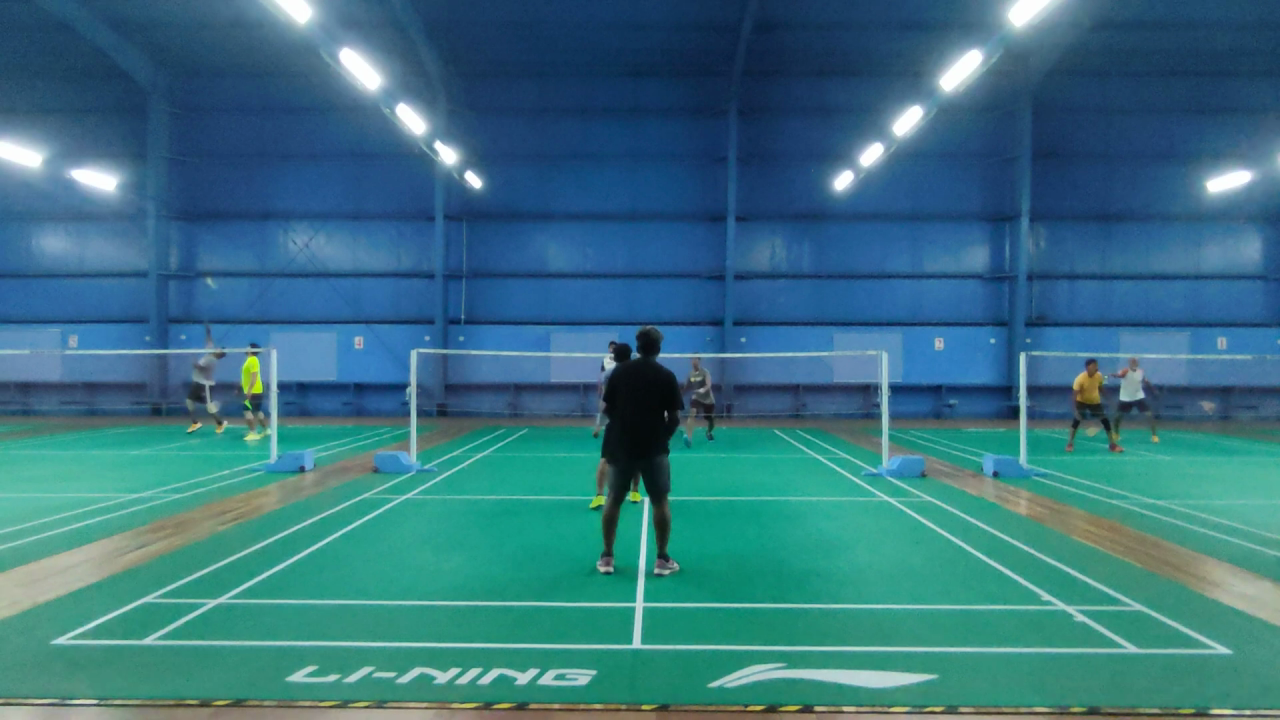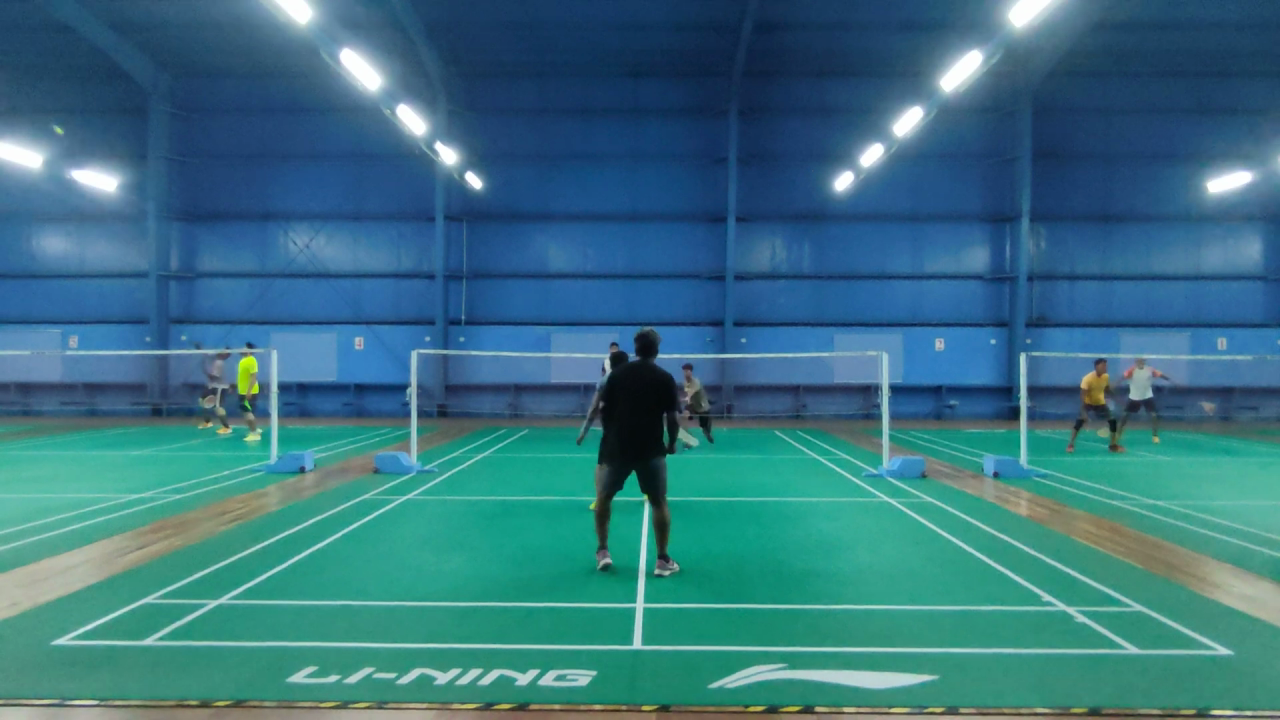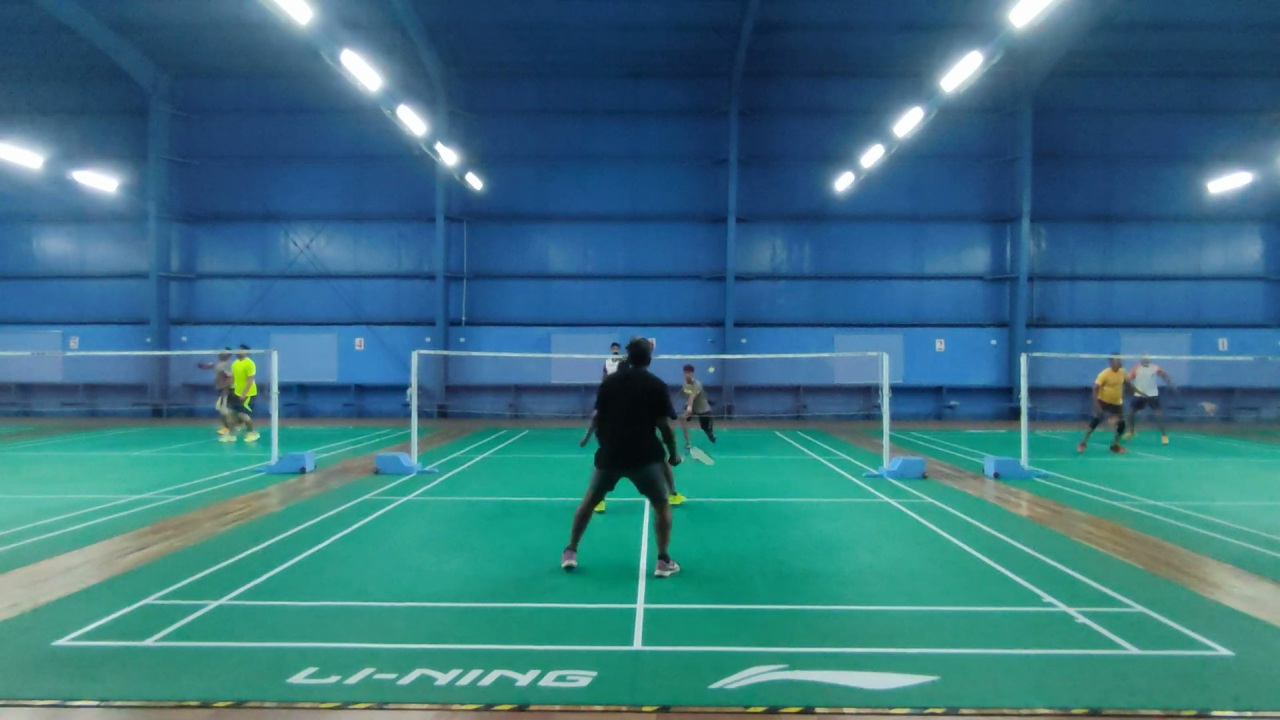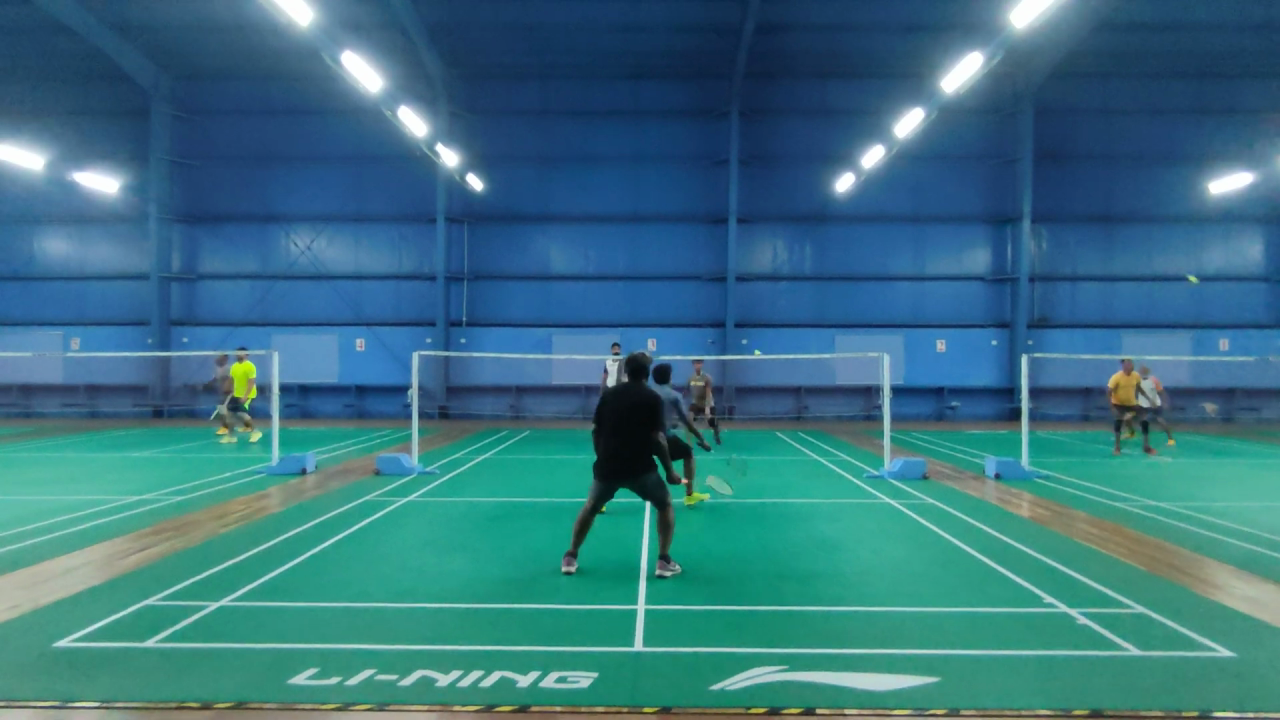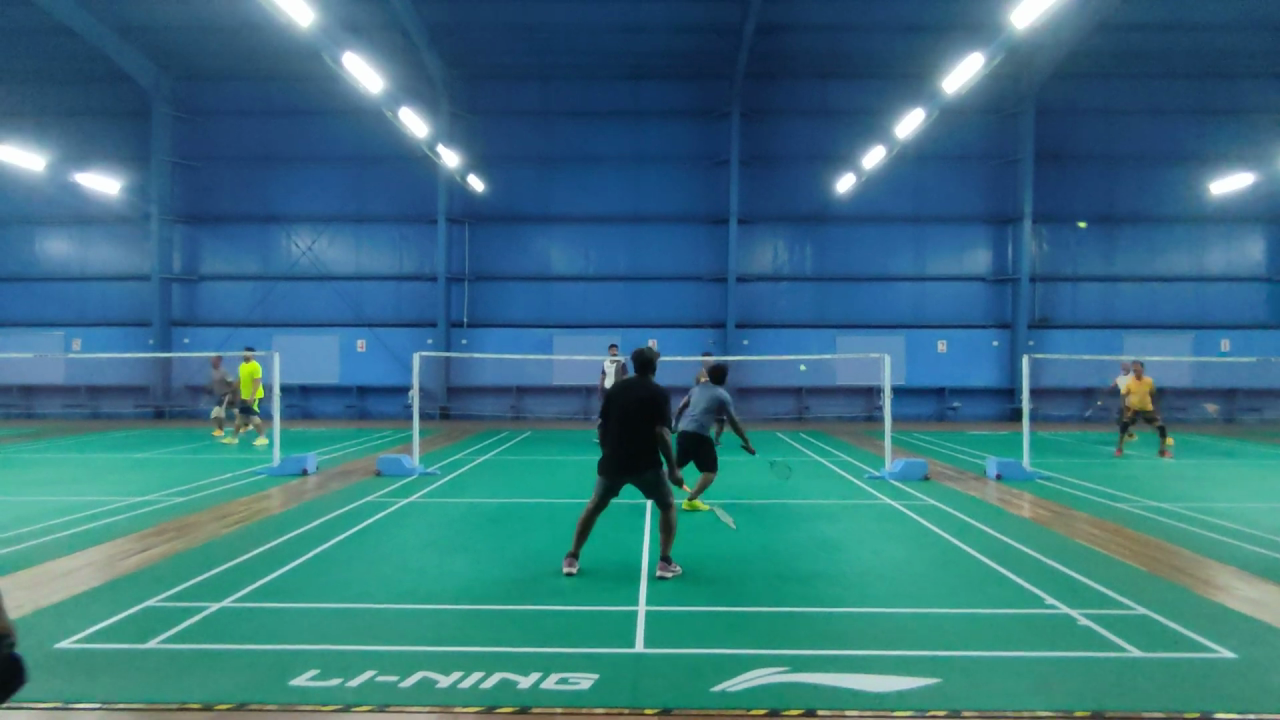
dt=0.2s
person 1, frame 1
left shoulder: (619, 372)
right shoulder: (666, 376)
left elbow: (607, 410)
right elbow: (674, 418)
right wrist: (664, 436)
left hip: (621, 447)
right hip: (654, 449)
left knee: (613, 500)
right knee: (660, 502)
left ankle: (607, 557)
right ankle: (662, 559)
person 1, frame 2
left shoulder: (618, 374)
right shoulder: (665, 378)
left elbow: (604, 411)
right elbow: (672, 419)
right wrist: (671, 443)
left hip: (617, 448)
right hip: (650, 450)
left knee: (604, 497)
right knee: (659, 503)
left ankle: (603, 550)
right ankle: (663, 560)
person 1, frame 3
left shoulder: (610, 381)
right shoulder: (658, 385)
left elbow: (597, 419)
right elbow: (665, 425)
right wrist: (673, 453)
left hip: (610, 455)
right hip: (644, 457)
left knee: (591, 499)
right knee: (662, 504)
left ankle: (571, 552)
right ankle: (664, 561)
person 1, frame 4
left shoulder: (609, 394)
right shoulder: (653, 398)
left elbow: (596, 431)
right elbow: (658, 439)
right wrist: (669, 470)
left hip: (607, 466)
right hip: (640, 467)
left knee: (591, 507)
right knee: (665, 506)
left ankle: (570, 557)
right ankle: (664, 561)
person 1, frame 5
left shoulder: (615, 388)
right shoulder: (659, 393)
left elbow: (602, 426)
right elbow: (661, 434)
right wrist: (673, 469)
left hip: (613, 462)
right hip: (645, 464)
left knee: (595, 506)
right knee: (667, 506)
left ankle: (572, 558)
right ankle: (665, 562)
